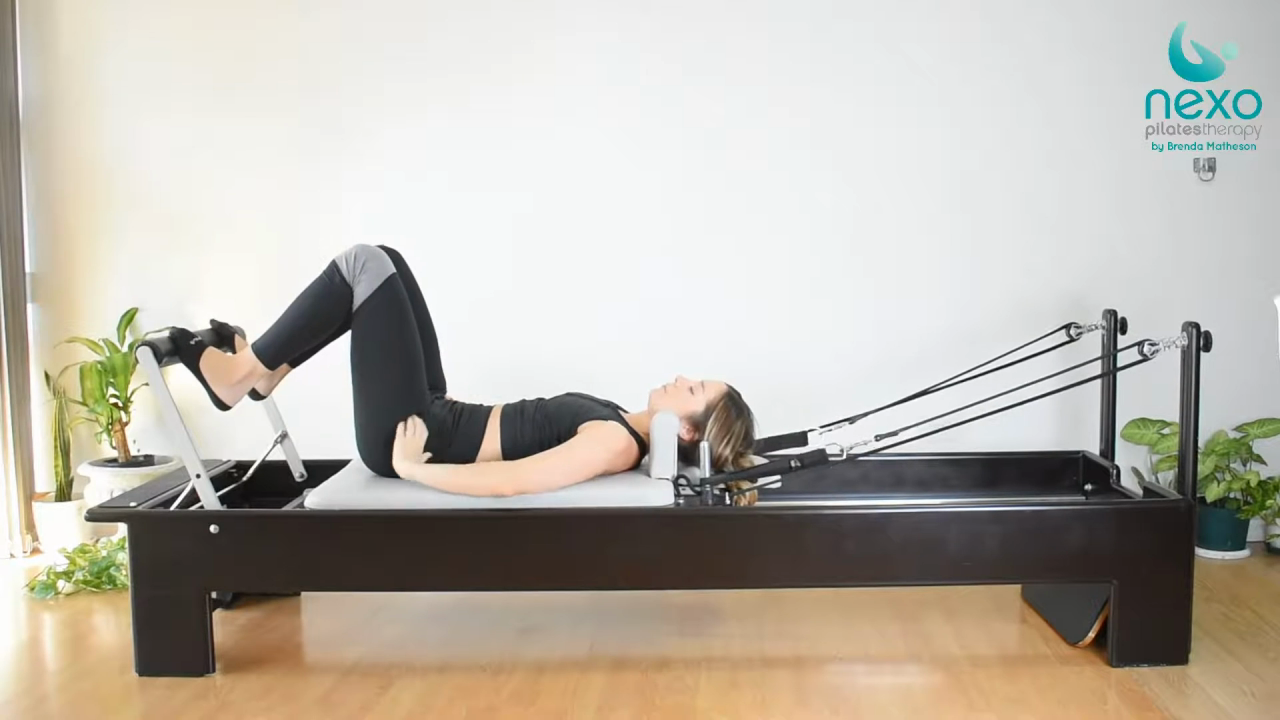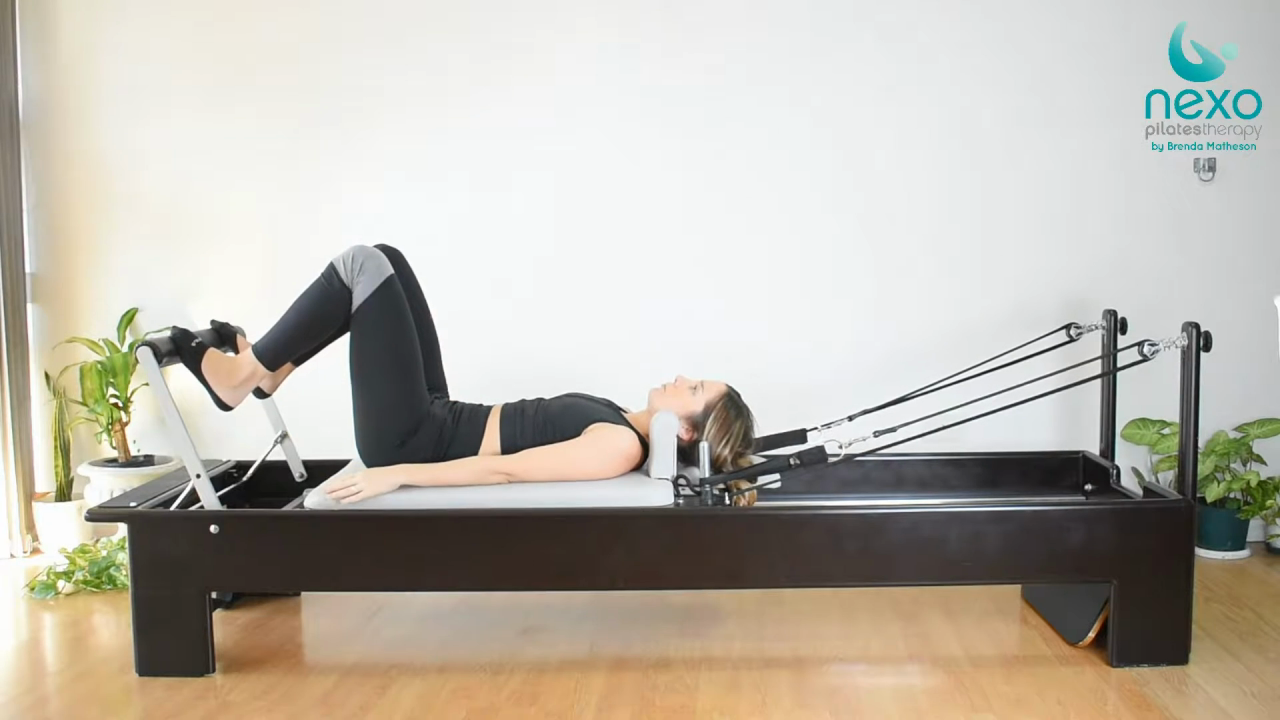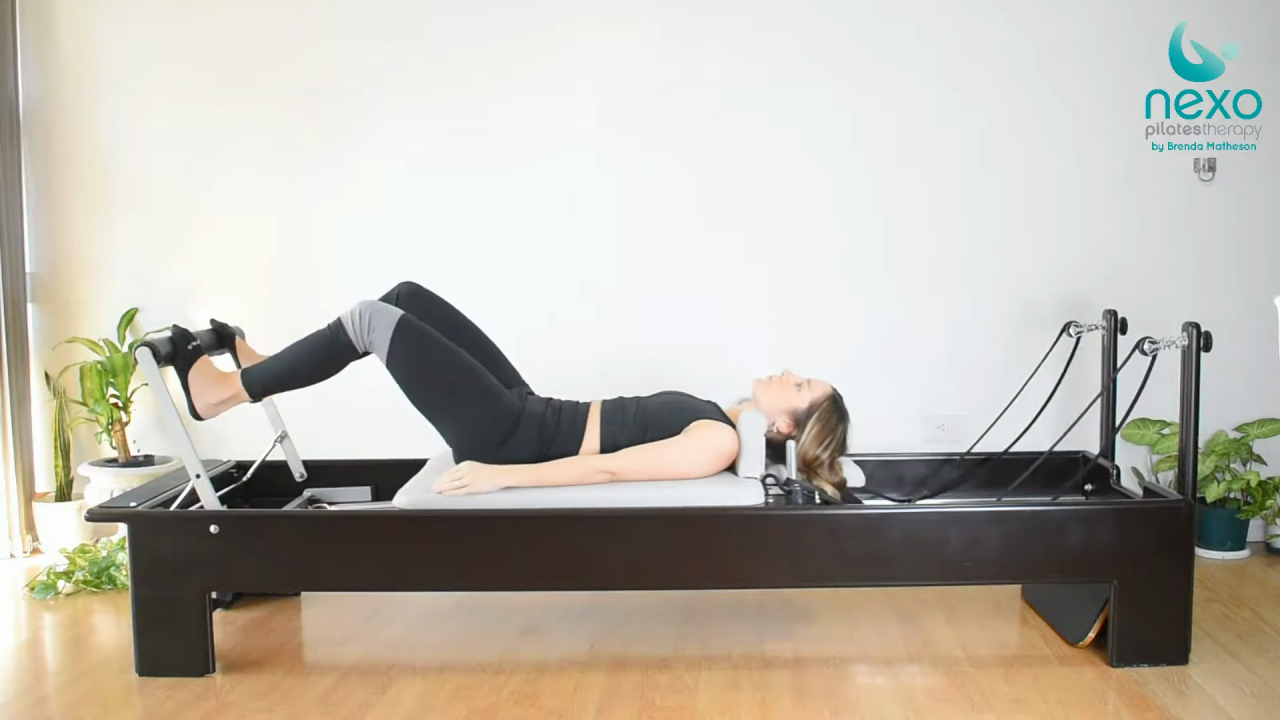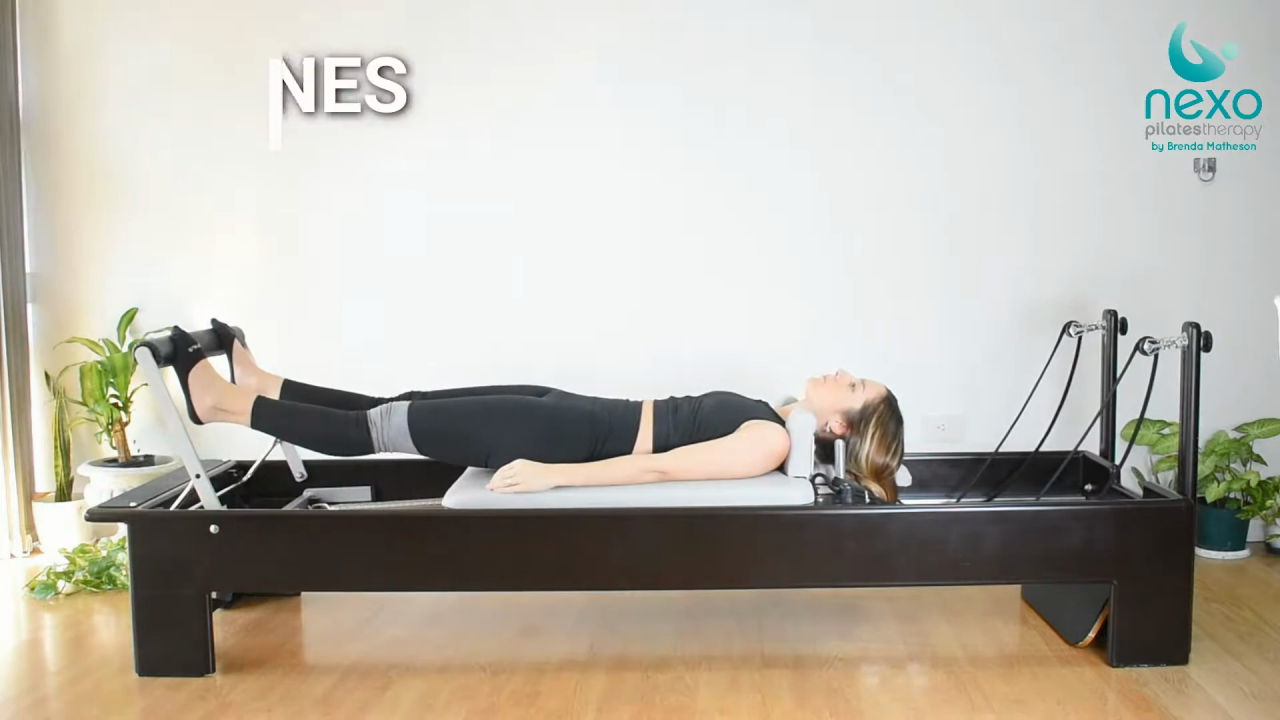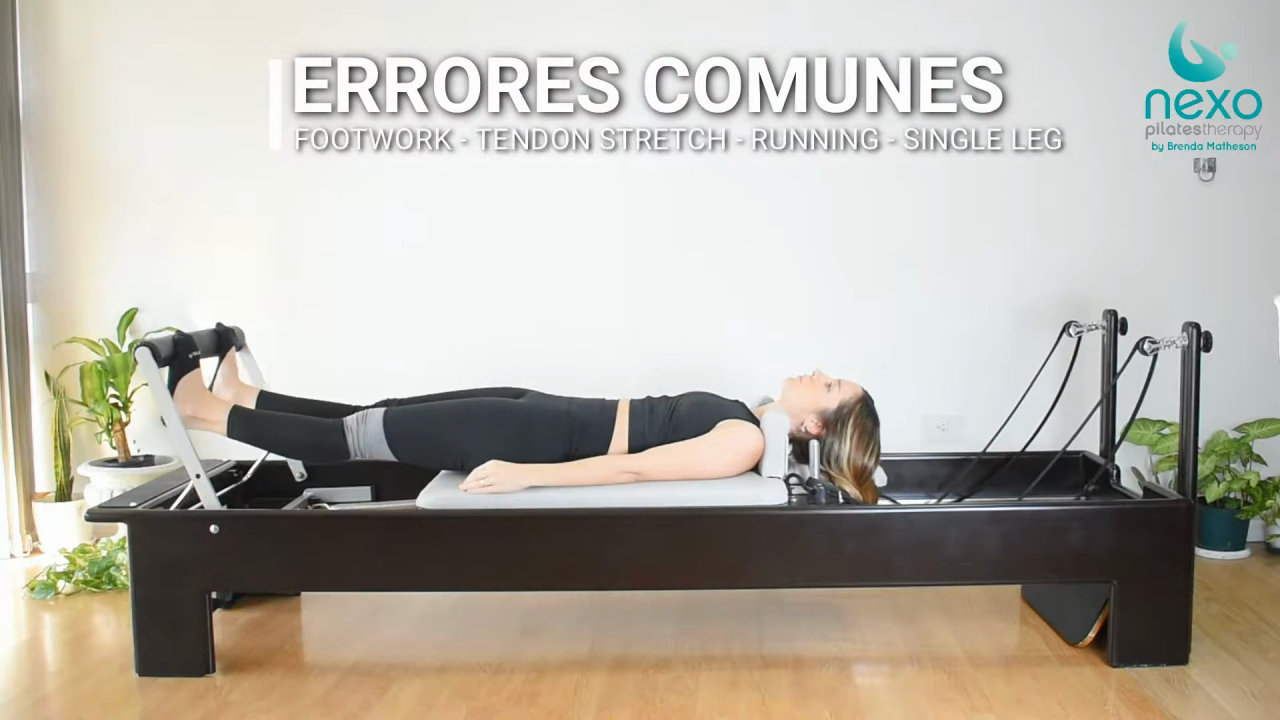
dt=1s
person 1, frame 1
left shoulder: (616, 446)
right shoulder: (620, 424)
left elbow: (510, 480)
left wrist: (415, 468)
left hip: (403, 439)
right hip: (438, 417)
left knee: (364, 266)
right knee: (381, 262)
left ankle: (241, 373)
right ankle: (266, 369)
person 1, frame 2
left shoulder: (620, 449)
right shoulder: (623, 424)
left elbow: (504, 471)
left wrist: (396, 475)
left hip: (409, 441)
right hip: (440, 418)
left knee: (362, 266)
right knee: (382, 261)
left ankle: (243, 373)
right ankle: (268, 368)
person 1, frame 3
left shoulder: (720, 445)
right shoulder: (714, 419)
left elbow: (611, 469)
left wrist: (504, 476)
left hip: (516, 438)
right hip: (532, 413)
left knee: (372, 319)
right knee: (405, 298)
left ankle: (227, 390)
right ankle: (261, 368)
person 1, frame 4
left shoulder: (771, 445)
right shoulder: (768, 417)
left elbow: (660, 468)
left wrist: (553, 475)
left hip: (570, 439)
right hip: (572, 414)
left knee: (375, 430)
right knee: (391, 414)
left ankle: (225, 401)
right ankle: (258, 384)
person 1, frame 5
left shoulder: (746, 444)
right shoulder: (744, 416)
left elbow: (637, 468)
left wrist: (528, 474)
left hip: (548, 439)
right hip: (549, 413)
left knee: (352, 439)
right knee: (369, 421)
left ankle: (205, 409)
right ankle: (237, 396)
